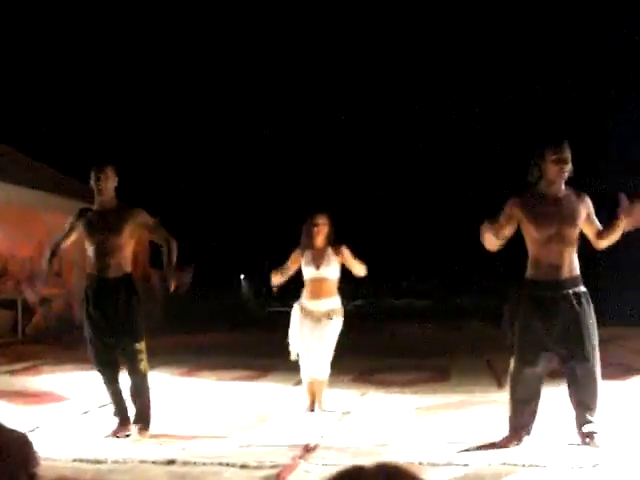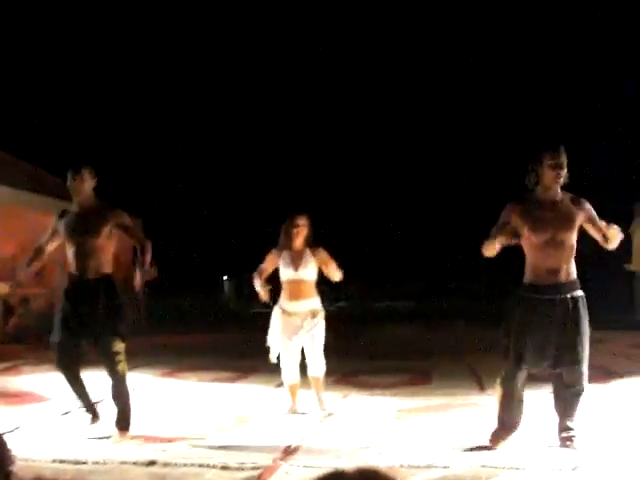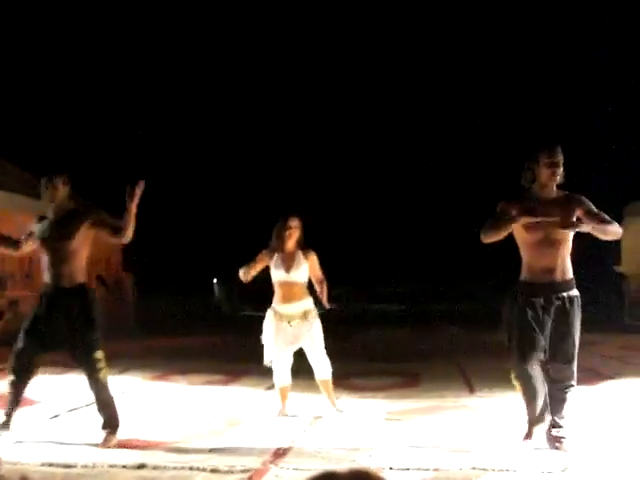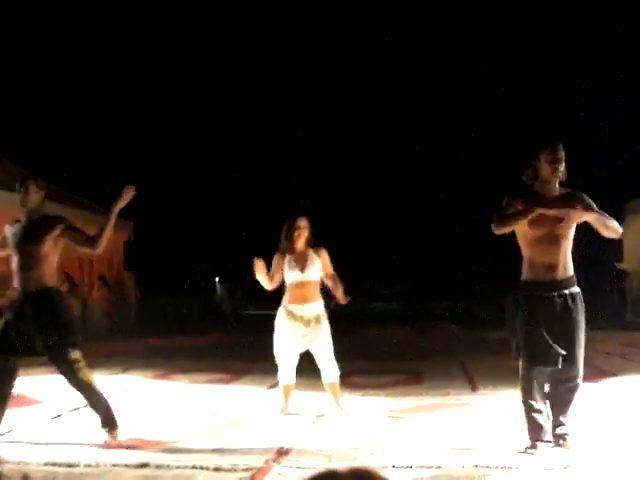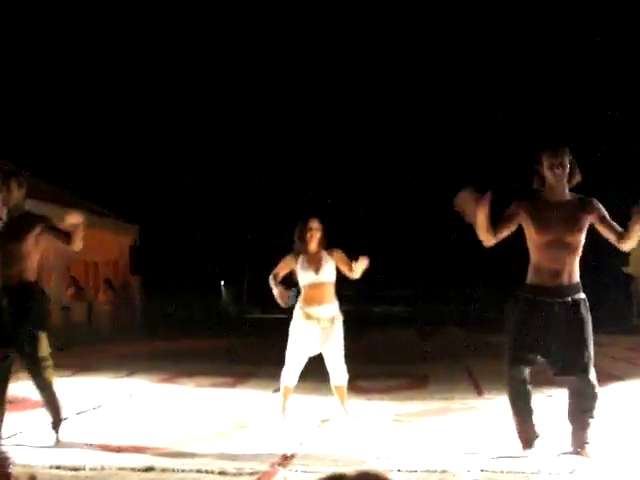
dt=0.2s
person 1, frame 1
left shoulder: (581, 201)
right shoulder: (521, 203)
left elbow: (601, 240)
right elbow: (493, 243)
right wrist: (490, 235)
left hip: (573, 292)
right hip: (535, 293)
left knee: (585, 364)
right knee: (526, 367)
left ankle: (587, 428)
right ankle: (518, 430)
person 1, frame 2
left shoulder: (578, 206)
right shoulder: (517, 209)
left elbow: (609, 243)
right elbow: (488, 251)
left wrist: (613, 233)
right wrist: (498, 239)
left hip: (570, 296)
right hip: (533, 296)
left knee: (574, 371)
right knee: (515, 368)
left ankle: (566, 431)
right ankle: (506, 425)
person 1, frame 3
left shoulder: (574, 202)
right shoulder: (514, 206)
left elbow: (616, 231)
right elbow: (486, 236)
left wrist: (589, 225)
right wrist: (523, 219)
left hip: (565, 294)
right hip: (530, 295)
left knee: (562, 369)
right knee: (524, 362)
left ankle: (555, 430)
right ankle: (537, 412)
person 1, frame 4
left shoulder: (576, 200)
right shoulder: (518, 201)
left elbow: (616, 231)
right elbow: (497, 227)
left wrist: (590, 215)
right wrist: (540, 208)
left hip: (567, 293)
right hip: (532, 294)
left knee: (569, 369)
right knee: (533, 369)
left ankle: (559, 428)
right ankle: (538, 436)
person 1, frame 5
left shoulder: (586, 206)
right shoulder: (526, 206)
right elbow: (489, 239)
right wrist: (480, 215)
left hip: (571, 300)
right hip: (532, 299)
left knee: (583, 376)
right knee: (516, 371)
left ankle: (581, 439)
right ankle: (528, 437)
person 2, frame 1
left shoulder: (132, 215)
right shoulder: (83, 217)
left elbow: (167, 240)
right elbow: (58, 245)
left wrist: (170, 270)
right wrist: (45, 274)
left hip: (123, 288)
right hip: (95, 290)
left knee: (135, 359)
right knee: (104, 362)
left ankle: (142, 422)
right ankle: (123, 420)
person 2, frame 2
left shoulder: (111, 215)
right shoulder: (63, 219)
left elbow: (142, 242)
right elbow: (43, 250)
left wrist: (142, 267)
left hip: (103, 289)
right hip: (74, 290)
left knee: (114, 360)
right knee: (65, 357)
left ankle: (122, 424)
right ankle: (91, 409)
person 2, frame 3
left shoulder: (84, 218)
right shoulder: (41, 226)
left elbow: (123, 236)
left wrist: (132, 206)
left hip: (76, 297)
right hip: (49, 298)
left knee: (93, 367)
left ankle: (111, 427)
person 2, frame 4
left shoulder: (56, 225)
left elbow: (95, 246)
left wrist: (114, 210)
left hip: (47, 302)
left knee: (72, 367)
left ankle: (109, 422)
person 2, frame 5
left shoulder: (36, 223)
left elbow: (74, 244)
left wrist: (77, 223)
left hip: (27, 296)
left knee: (37, 364)
left ankle: (59, 423)
person 3, frame 1
left shoulder: (337, 251)
right shoulder: (301, 253)
left elbow: (361, 271)
right elbow: (284, 273)
left wrist: (350, 260)
right wrist: (276, 278)
left hip: (331, 310)
right hip: (306, 309)
left knee: (321, 355)
right knee: (307, 356)
left ankle: (320, 400)
right ankle: (311, 401)
person 3, frame 2
left shoulder: (315, 253)
right shoulder: (278, 253)
left elbow: (337, 276)
right elbow: (260, 272)
left wrist: (332, 268)
right wrist: (260, 285)
left hip: (311, 310)
right hip: (286, 311)
left knee: (315, 354)
right knee: (288, 359)
left ankle: (319, 399)
right ankle: (293, 404)
person 3, frame 3
left shoulder: (308, 255)
right shoulder: (269, 255)
left elbow: (319, 280)
right elbow: (248, 272)
left wrist: (323, 292)
right wrist: (244, 273)
left hip: (305, 312)
right hip: (279, 314)
left knee: (318, 357)
right knee: (281, 362)
left ankle: (332, 402)
right ankle: (283, 407)
person 3, frame 4
left shoulder: (320, 253)
right shoulder: (282, 257)
left elbow: (330, 276)
right elbow: (270, 285)
left wrist: (338, 290)
right wrist: (260, 274)
left hip: (316, 314)
right hip: (290, 314)
left knee: (326, 360)
right knee: (287, 361)
left ankle: (338, 404)
right ankle: (285, 405)
person 3, frame 5
left shoulder: (333, 254)
right shoulder: (294, 258)
left elbow: (352, 273)
right elbow: (274, 275)
left wrist: (360, 266)
right wrist: (277, 289)
left hip: (331, 315)
right hip: (306, 315)
left knee: (336, 363)
right knee: (294, 362)
left ankle: (344, 408)
right ankle: (283, 408)
